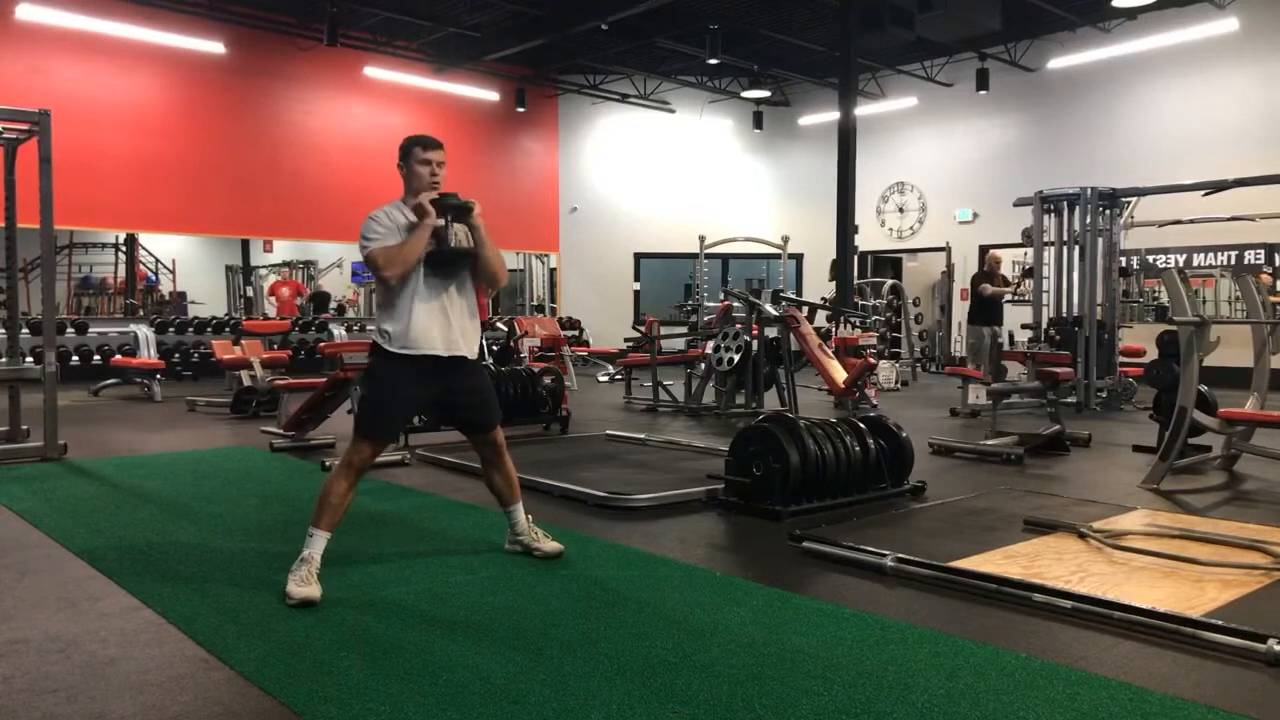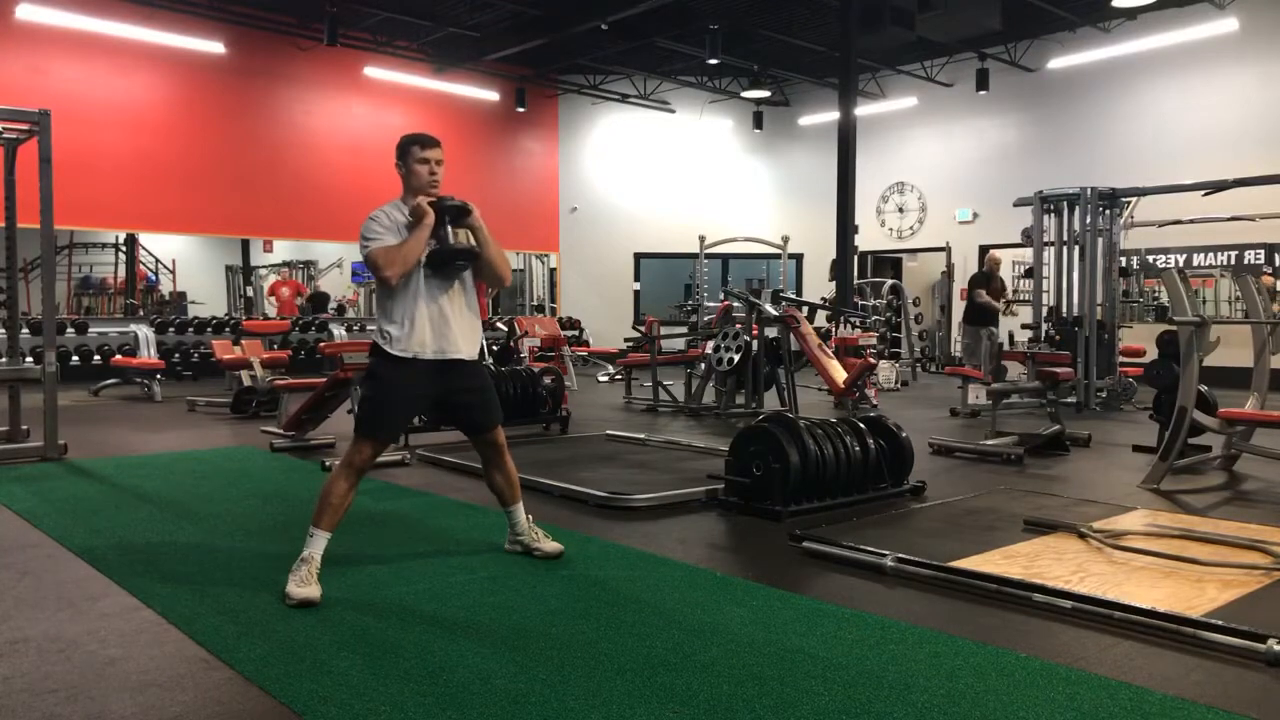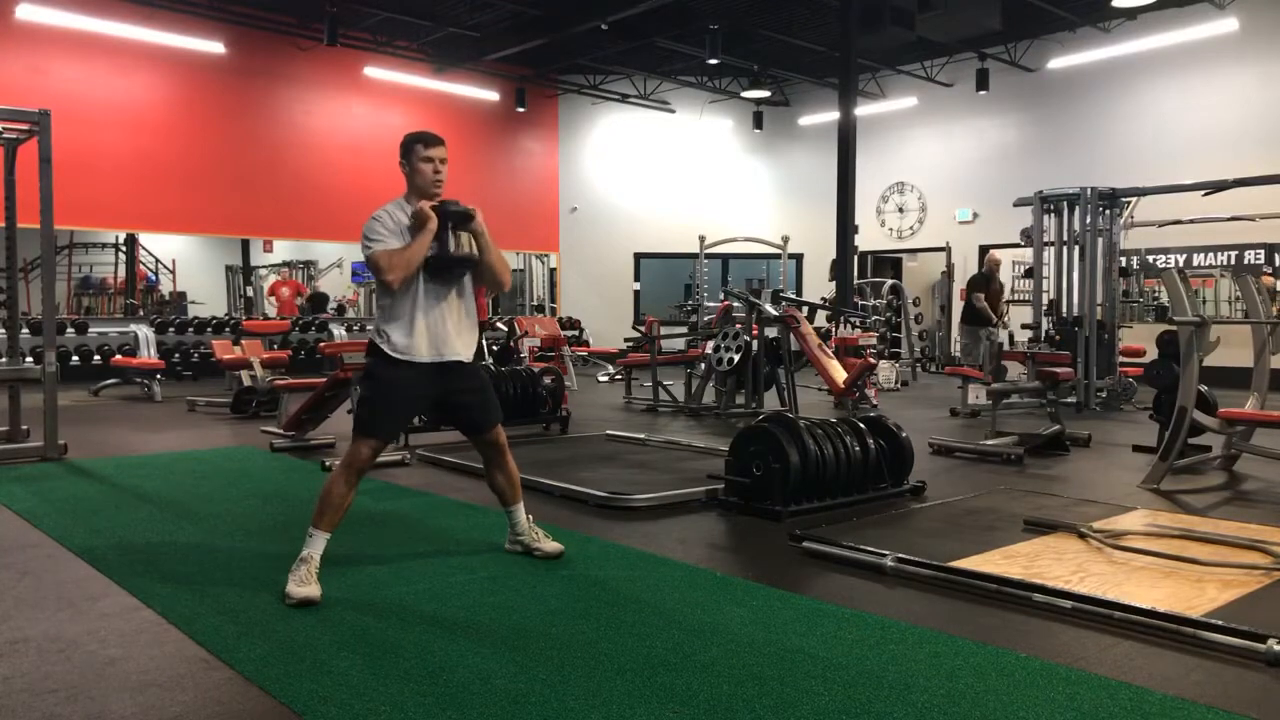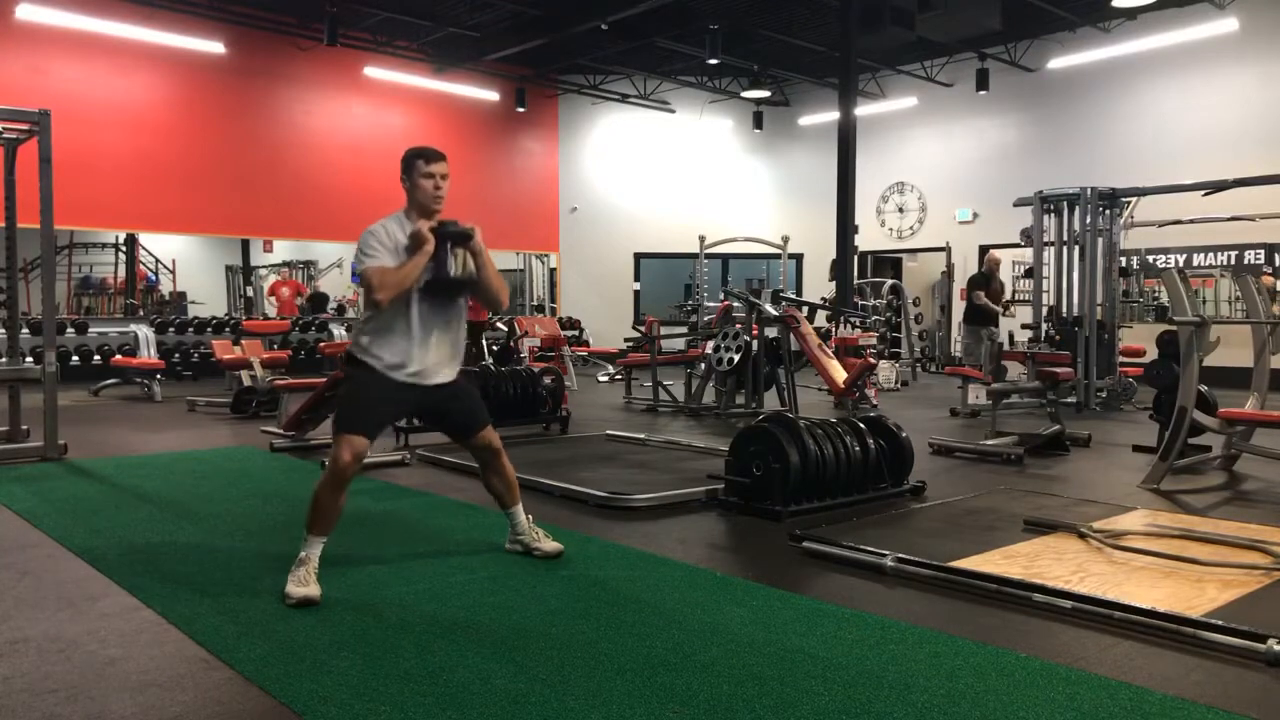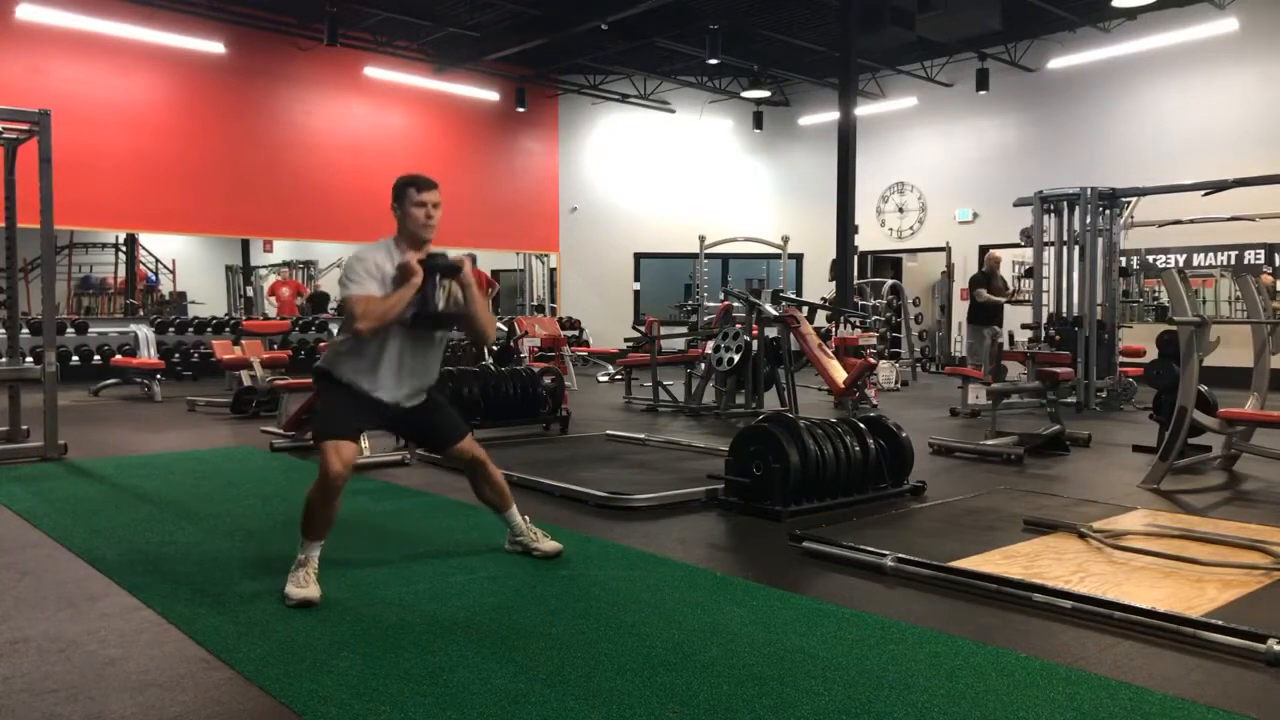
dt=0.2s
person 1, frame 1
left shoulder: (460, 223)
right shoulder: (383, 220)
left elbow: (497, 280)
right elbow: (389, 271)
left wrist: (477, 227)
right wrist: (424, 225)
left hip: (460, 357)
right hip: (402, 358)
left knee: (493, 444)
right knee: (359, 456)
left ankle: (520, 530)
right ankle: (309, 558)
person 1, frame 2
left shoulder: (460, 222)
right shoulder: (383, 220)
left elbow: (501, 278)
right elbow: (390, 272)
left wrist: (477, 226)
right wrist: (423, 225)
left hip: (461, 357)
right hip: (402, 359)
left knee: (495, 444)
right knee: (359, 457)
left ankle: (521, 531)
right ankle: (309, 558)
person 1, frame 3
left shoulder: (461, 221)
right shoulder: (386, 220)
left elbow: (501, 284)
right elbow: (391, 276)
left wrist: (480, 232)
right wrist: (426, 231)
left hip: (458, 359)
right hip: (399, 360)
left knee: (495, 443)
right knee: (358, 458)
left ankle: (521, 531)
right ankle: (308, 559)
person 1, frame 4
right shoulder: (382, 234)
left elbow: (498, 302)
right elbow: (380, 295)
left wrist: (478, 250)
right wrist: (422, 251)
left hip: (441, 372)
right hip: (379, 370)
left knee: (490, 447)
right knee: (345, 461)
left ankle: (521, 531)
right ankle: (307, 560)
person 1, frame 5
right shoulder: (369, 261)
left elbow: (486, 336)
right elbow: (360, 324)
left wrist: (468, 284)
right wrist: (410, 283)
left hip: (412, 392)
right hip: (349, 385)
left knee: (474, 457)
right knee: (335, 469)
left ankle: (520, 531)
right ankle: (306, 561)
